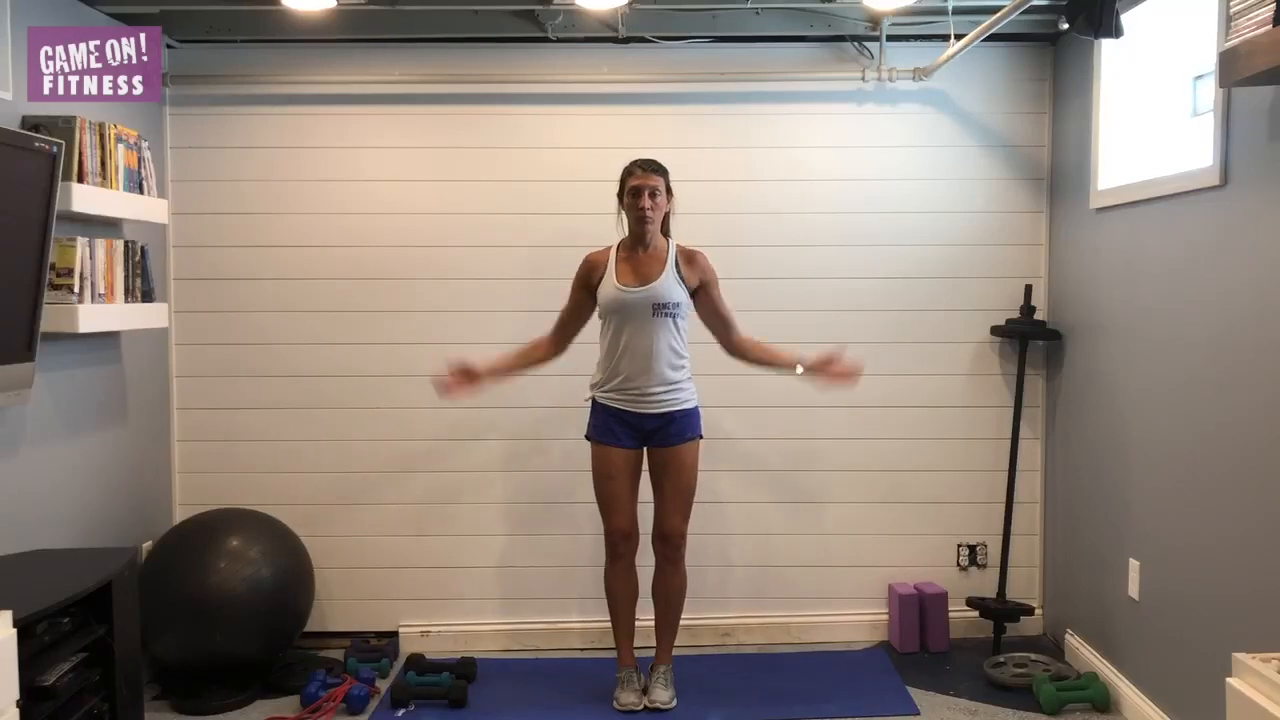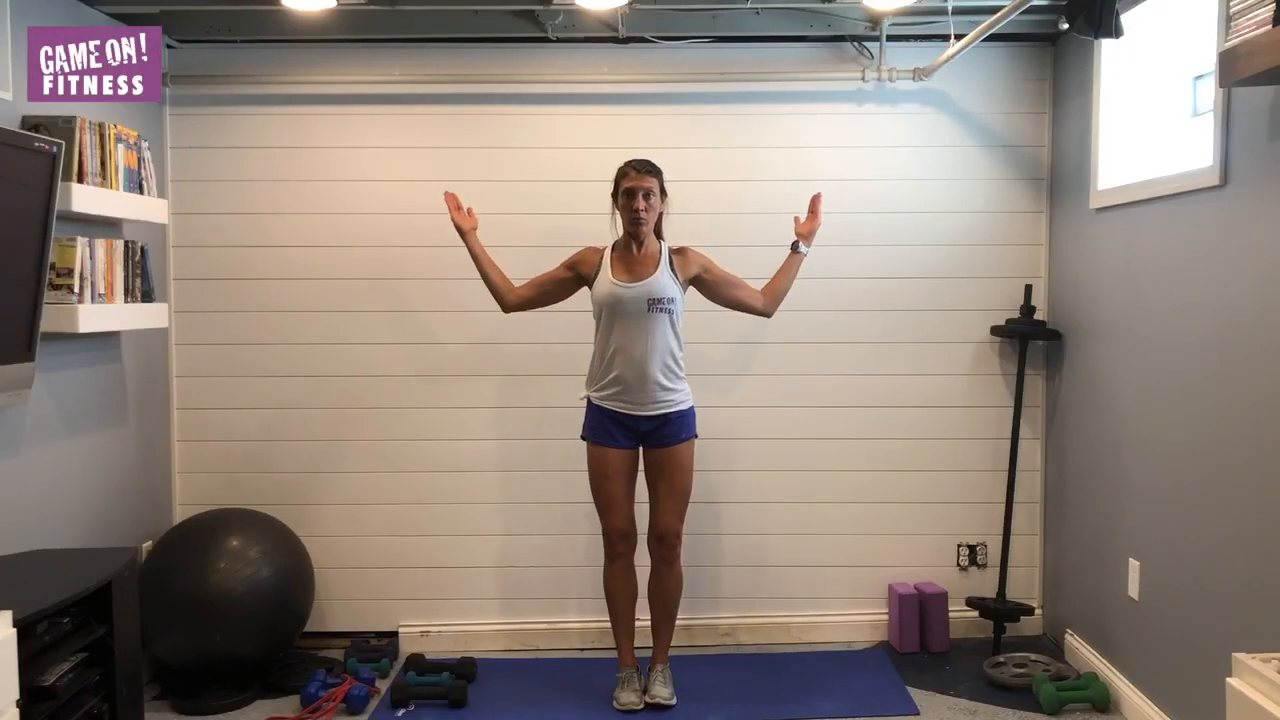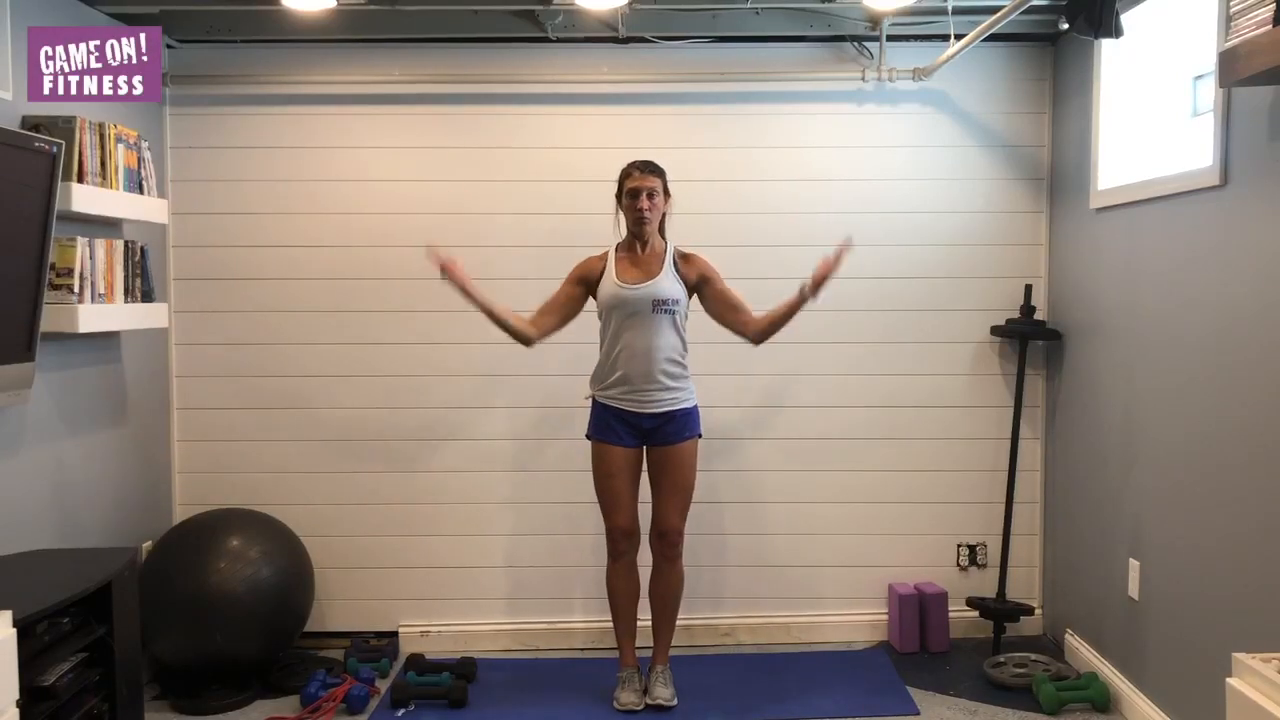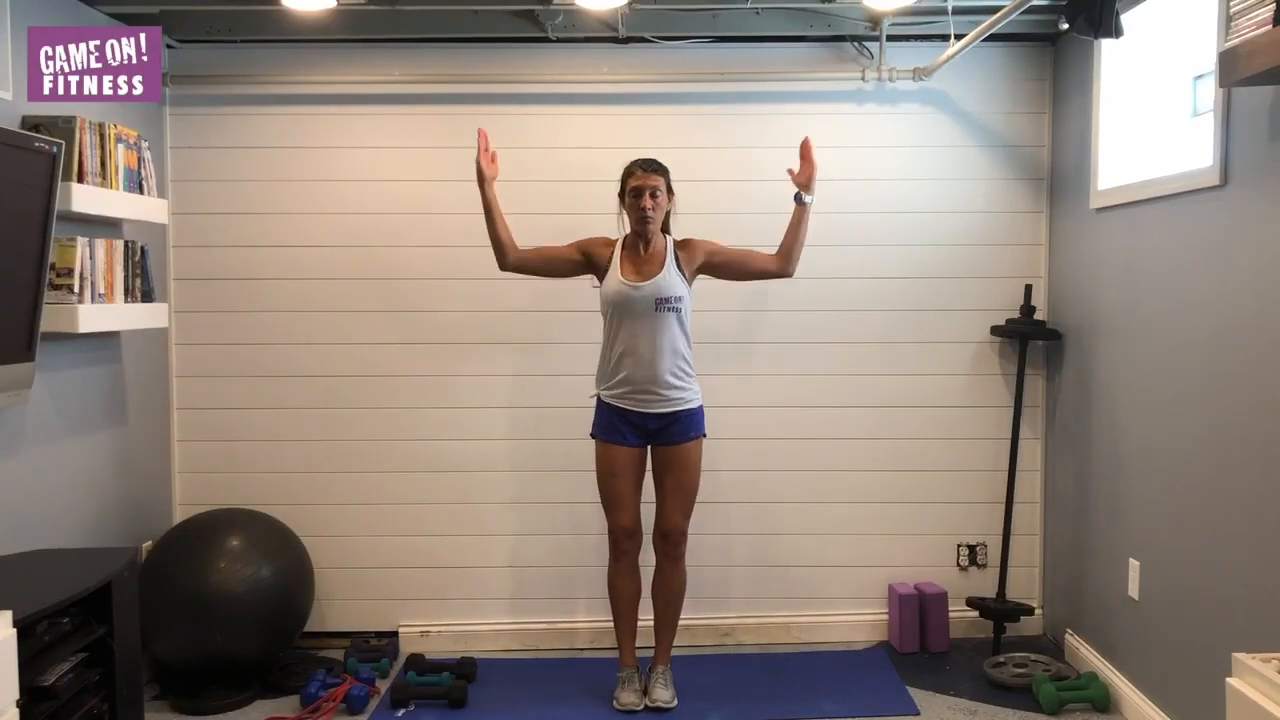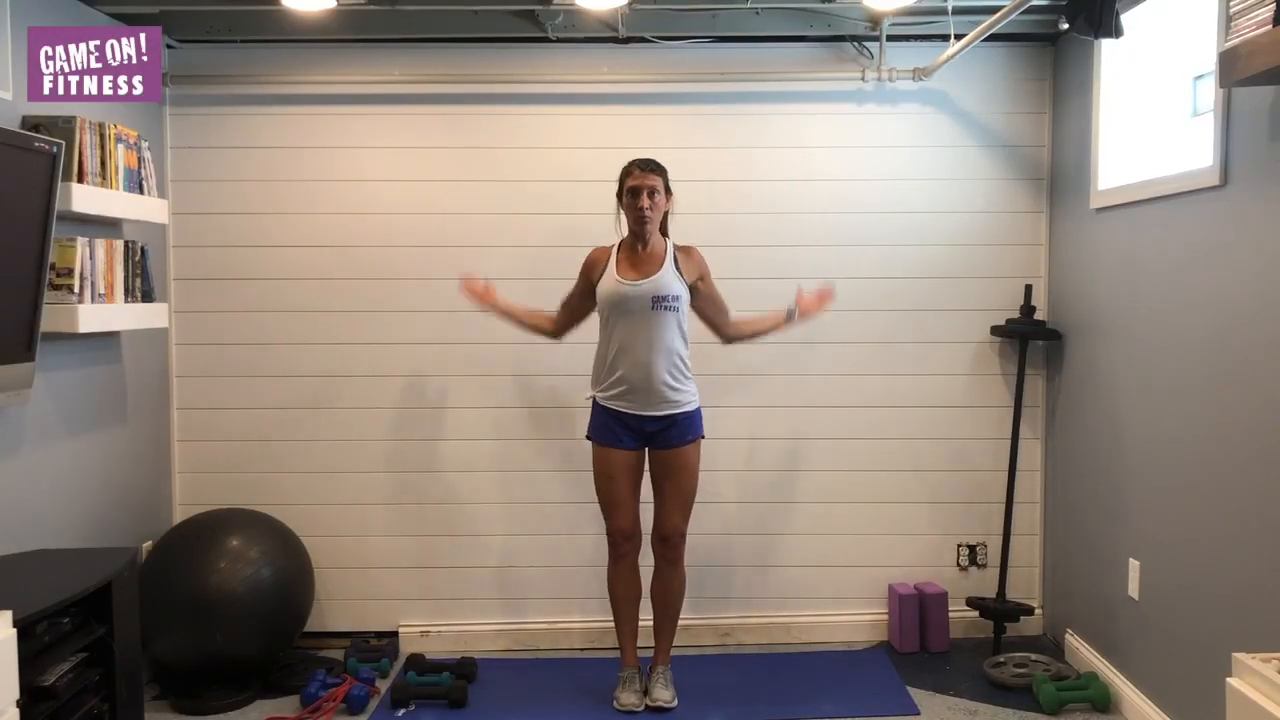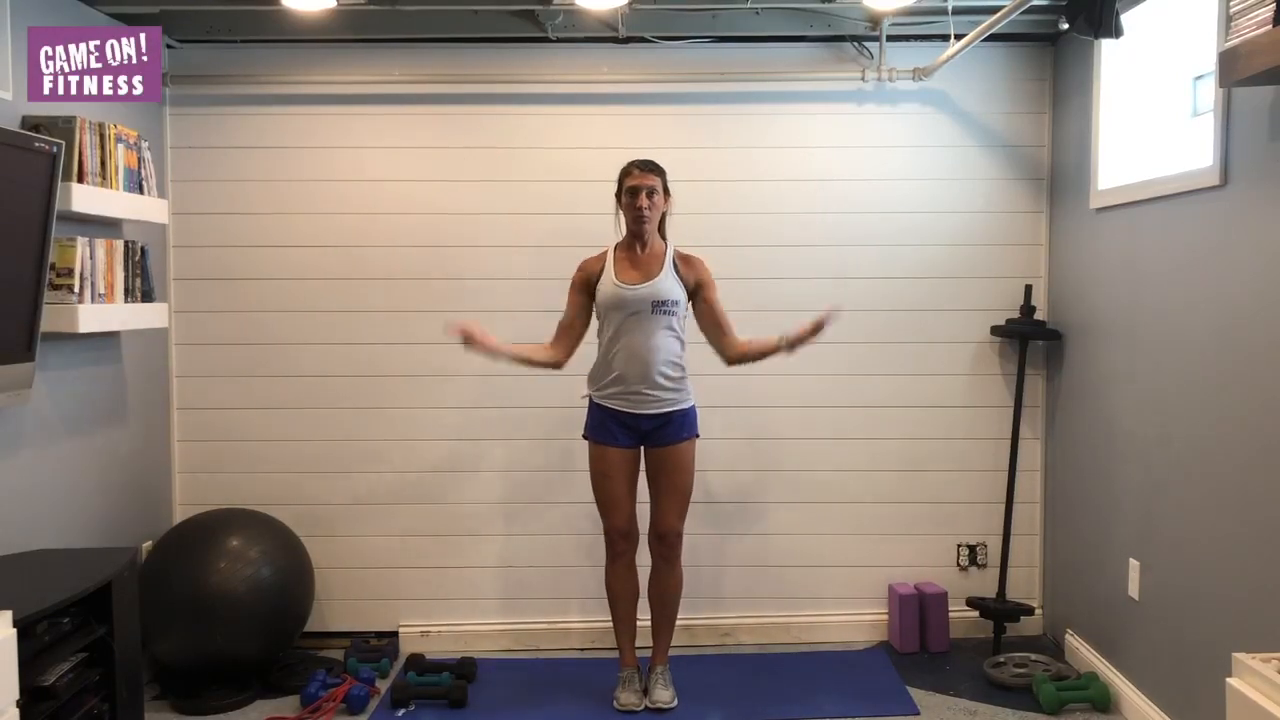
dt=0.7s
person 1, frame 1
left shoulder: (692, 264)
right shoulder: (597, 265)
left elbow: (732, 339)
right elbow: (556, 340)
left wrist: (802, 364)
right wrist: (489, 370)
left hip: (675, 414)
right hip: (613, 414)
left knee: (670, 541)
right knee: (620, 540)
left ankle: (663, 667)
right ankle: (627, 668)
person 1, frame 2
left shoulder: (686, 262)
right shoulder: (591, 261)
left elbow: (765, 303)
right elbow: (511, 298)
left wrist: (800, 245)
right wrist: (471, 238)
left hip: (671, 415)
right hip: (610, 416)
left knee: (667, 541)
right knee: (618, 541)
left ankle: (661, 666)
right ankle: (627, 667)
person 1, frame 3
left shoulder: (690, 266)
right shoulder: (595, 268)
left elbow: (753, 330)
right elbow: (531, 330)
left wrist: (808, 292)
right wrist: (469, 291)
left hip: (674, 413)
right hip: (614, 415)
left knee: (668, 539)
right knee: (621, 539)
left ankle: (661, 665)
right ankle: (627, 667)
person 1, frame 4
left shoulder: (691, 254)
right shoulder: (600, 254)
left elbow: (780, 265)
right elbow: (511, 259)
left wrist: (803, 197)
right wrist: (489, 189)
left hip: (679, 413)
right hip: (618, 414)
left knee: (671, 539)
right knee: (623, 539)
left ankle: (662, 665)
right ankle: (627, 667)
person 1, frame 5
left shoulder: (688, 261)
right shoulder: (600, 261)
left elbow: (729, 329)
right elbow: (557, 324)
left wrist: (791, 313)
right wrist: (499, 305)
left hip: (677, 415)
right hip: (615, 416)
left knee: (670, 541)
right knee: (622, 540)
left ankle: (662, 667)
right ankle: (629, 667)
person 1, frame 6
left shoulder: (689, 267)
right shoulder: (594, 269)
left elbow: (729, 348)
right elbow: (558, 350)
left wrist: (785, 342)
right wrist: (496, 347)
left hip: (672, 415)
right hip: (611, 415)
left knee: (667, 540)
right knee: (619, 540)
left ankle: (660, 666)
right ankle: (628, 666)
